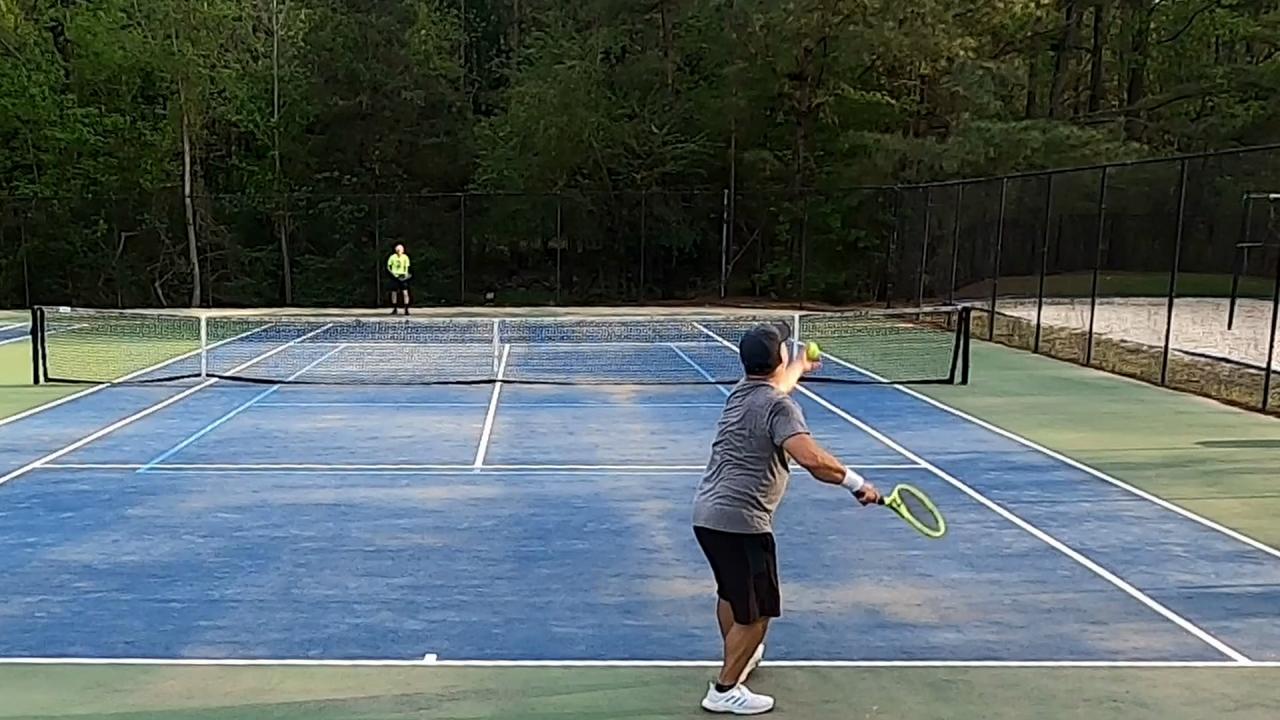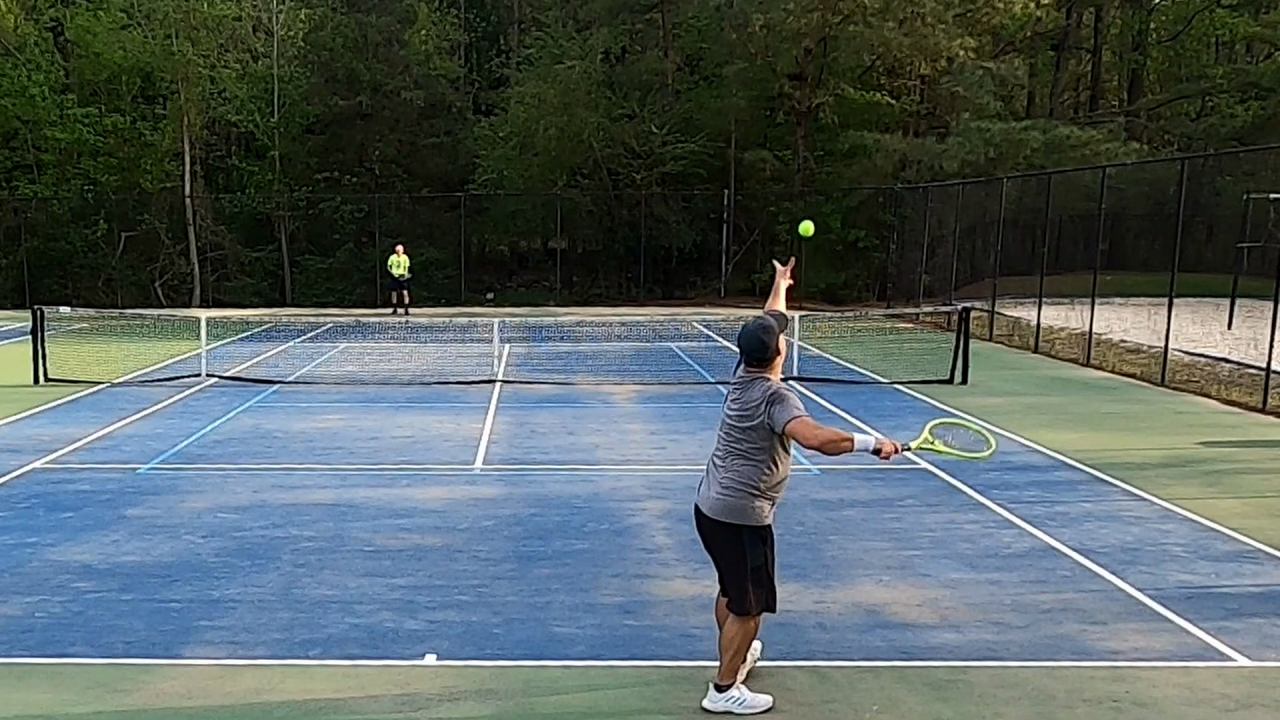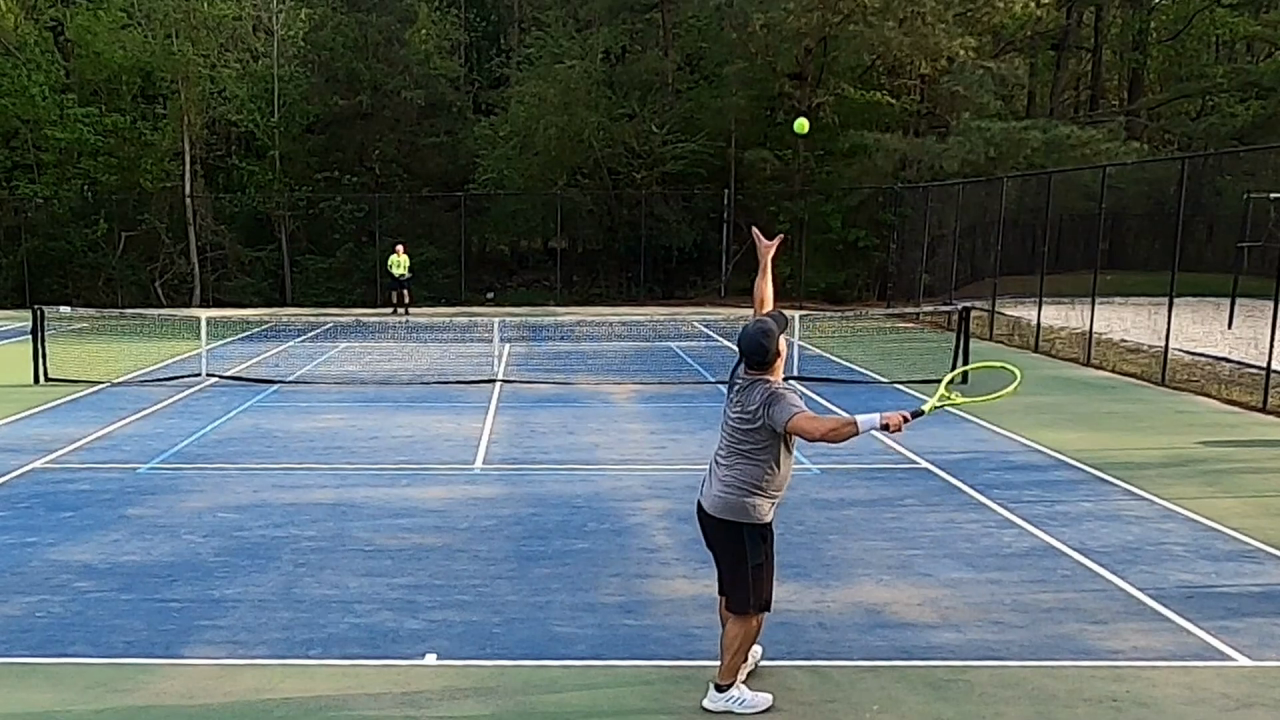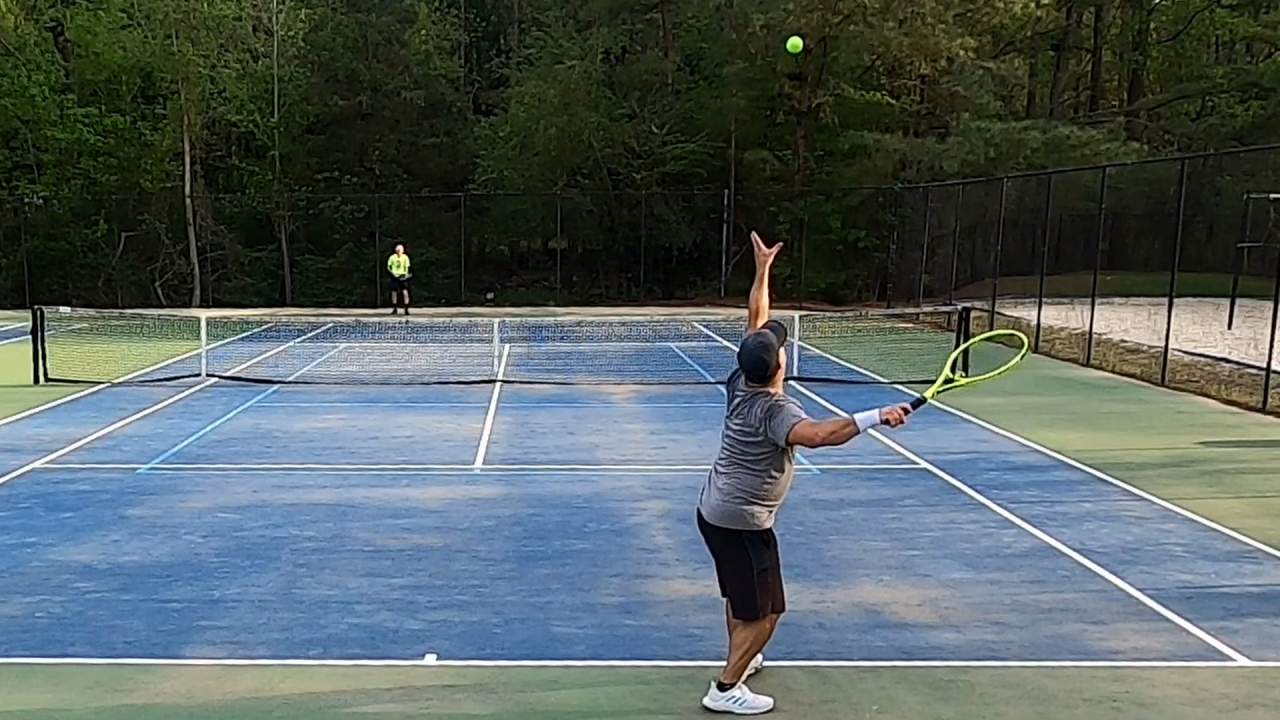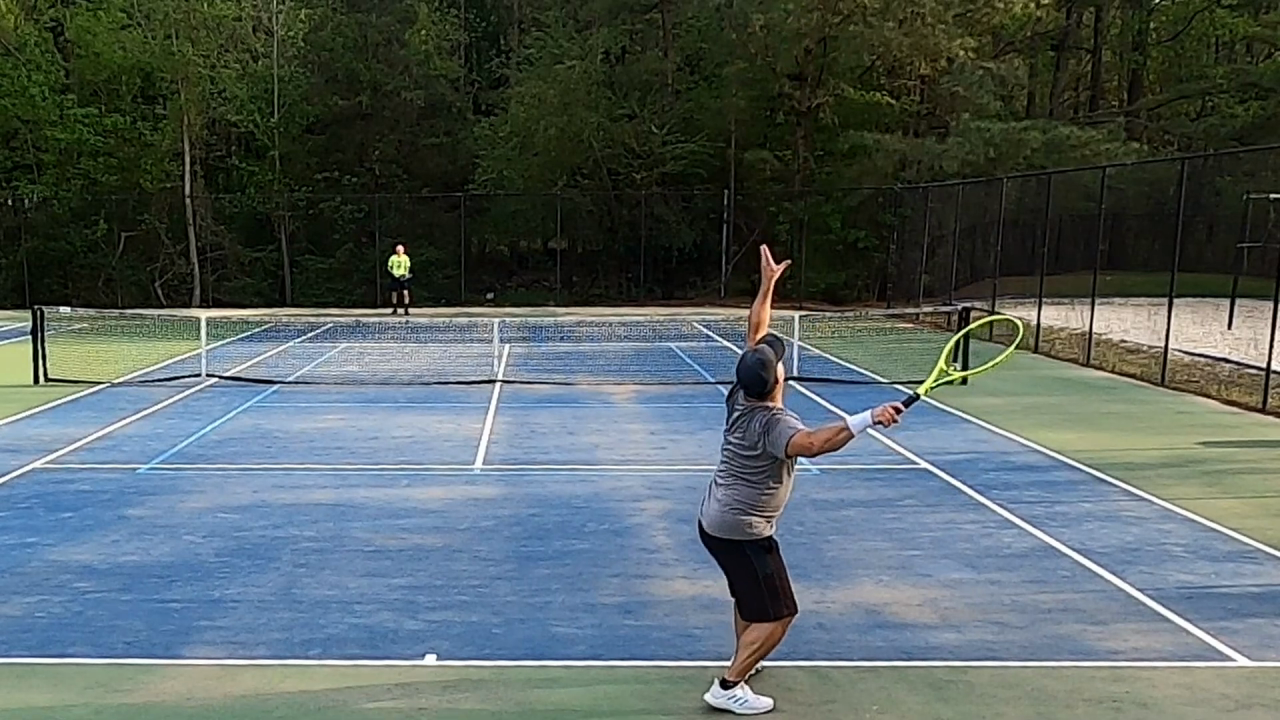
dt=1s
person 1, frame 1
left shoulder: (742, 392)
right shoulder: (779, 405)
right elbow: (812, 459)
left wrist: (799, 368)
right wrist: (856, 483)
left hip: (707, 515)
right hip: (740, 522)
left knee: (733, 595)
right knee: (756, 611)
left ankle: (737, 658)
right ankle: (725, 690)
person 1, frame 2
left shoulder: (743, 375)
right shoulder: (775, 396)
left elbow: (767, 324)
right elbow: (816, 438)
left wrist: (780, 284)
right wrist: (871, 442)
left hip: (711, 507)
right hip: (741, 516)
left knee: (731, 594)
right knee: (748, 606)
left ankle: (736, 654)
right ankle: (724, 689)
person 1, frame 3
left shoulder: (743, 373)
right shoulder: (775, 398)
left elbow: (761, 312)
right elbow: (819, 428)
left wrist: (765, 261)
right wrist: (877, 420)
left hip: (714, 505)
right hip: (742, 515)
left knee: (734, 596)
right knee: (748, 608)
left ankle: (737, 657)
right ankle: (724, 689)
person 1, frame 4
left shoulder: (741, 383)
right shoulder: (775, 410)
left elbow: (756, 322)
right elbow: (818, 434)
left wrist: (763, 269)
right wrist: (874, 417)
left hip: (714, 511)
right hip: (742, 522)
left knee: (740, 597)
right knee: (763, 613)
left ankle: (741, 660)
right ankle: (726, 689)
person 1, frame 5
left shoulder: (741, 396)
right shoulder: (774, 423)
left elbow: (755, 336)
right elbow: (812, 443)
left wrist: (767, 284)
right wrist: (867, 419)
left hip: (716, 520)
right hip: (741, 531)
left knee: (750, 596)
right knee: (777, 615)
left ankle: (744, 659)
right ankle: (728, 686)
